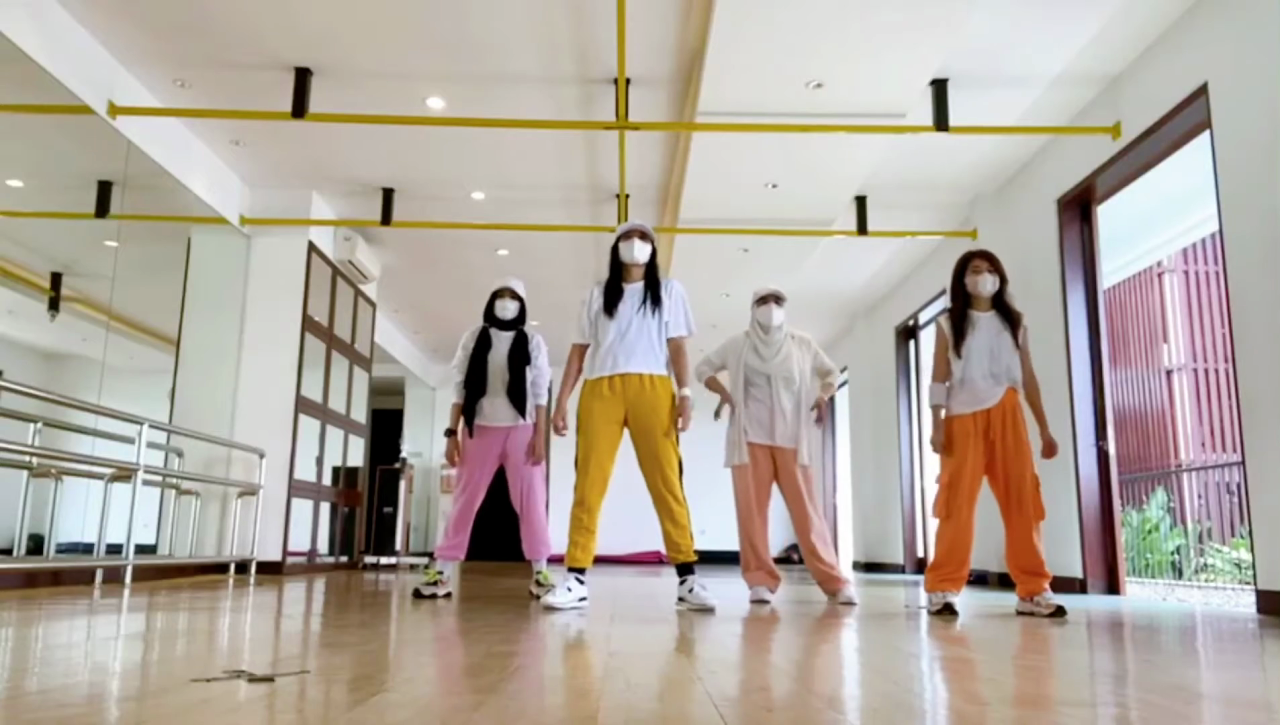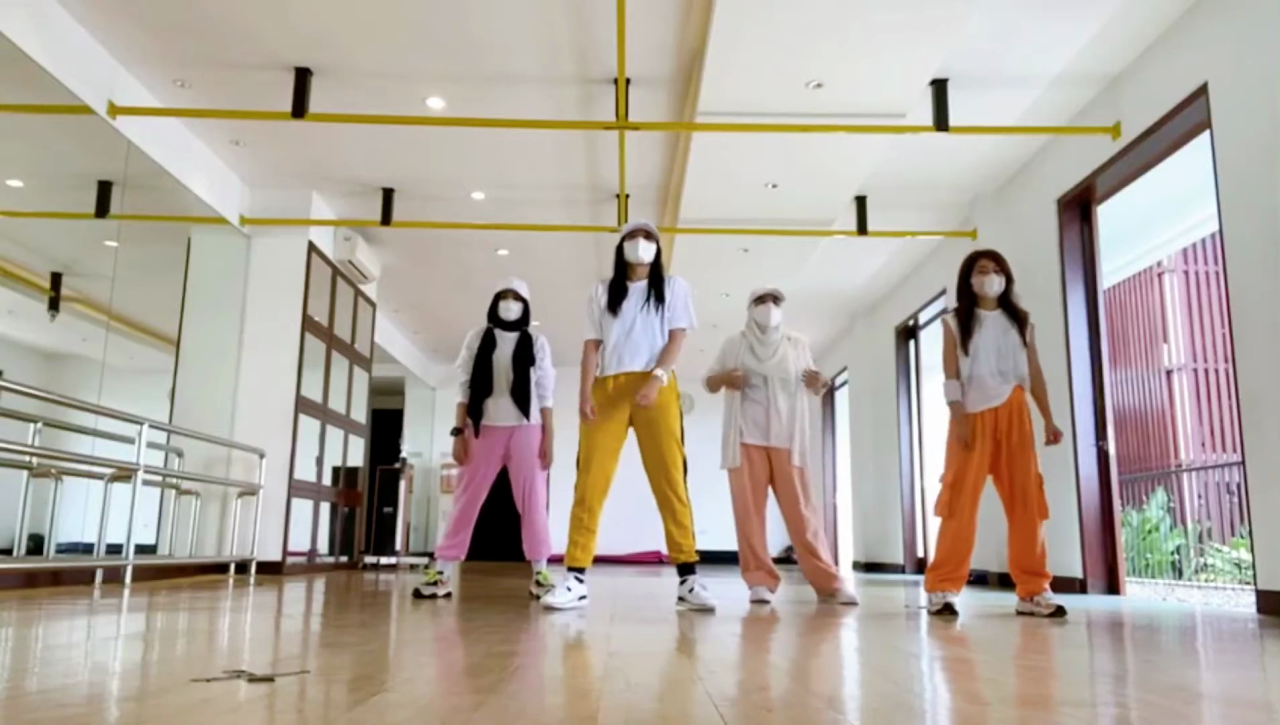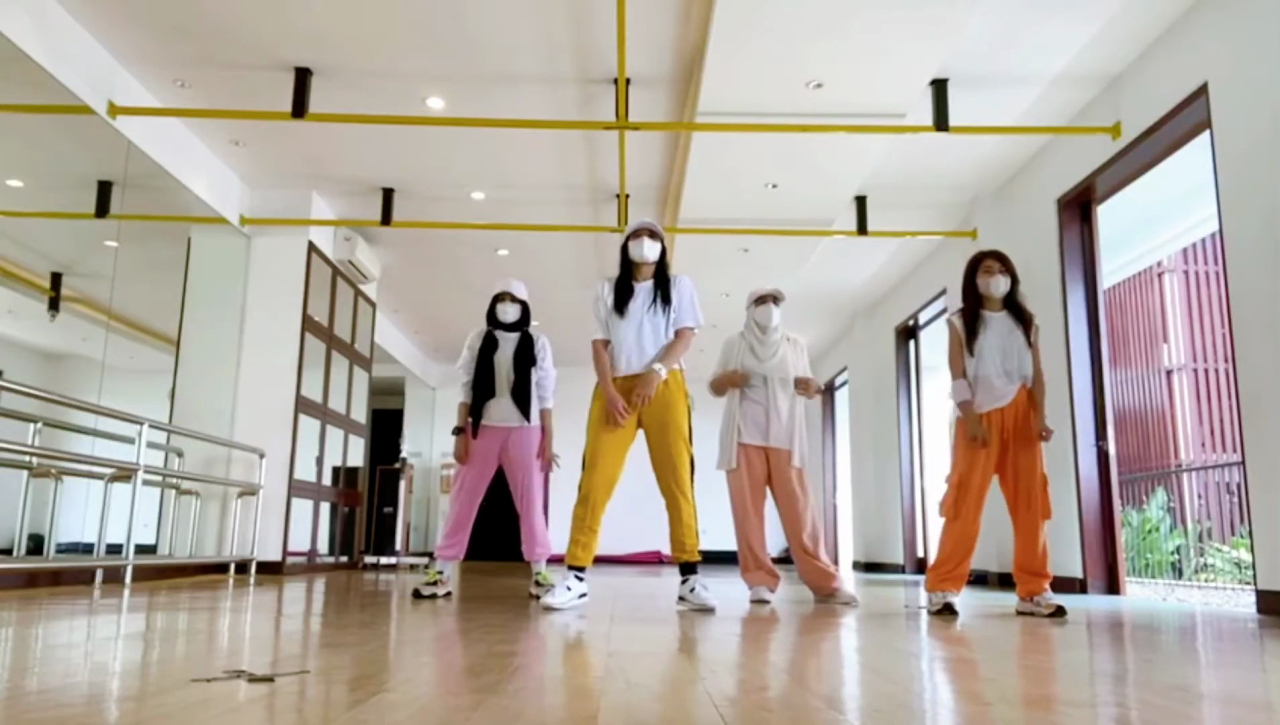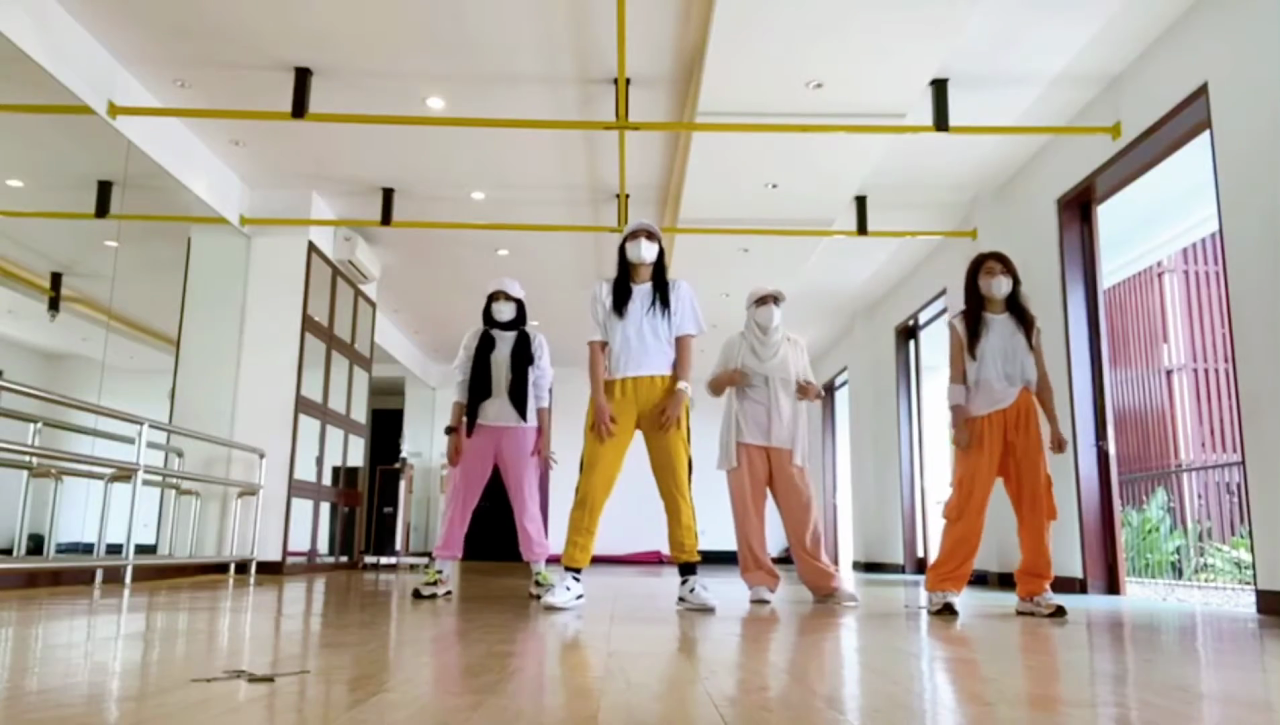
dt=0.2s
person 1, frame 1
left shoulder: (669, 290)
right shoulder: (598, 294)
left elbow: (677, 345)
right elbow: (580, 348)
left wrist: (684, 393)
right wrist: (561, 399)
left hip: (650, 389)
right hip: (600, 391)
left knee: (666, 480)
right knee: (589, 483)
left ankle: (687, 579)
right ankle: (576, 580)
person 1, frame 2
left shoulder: (673, 286)
right shoulder: (603, 292)
left elbow: (677, 338)
right elbow: (591, 345)
left wrist: (657, 376)
right wrist: (585, 391)
left hip: (657, 391)
right hip: (607, 390)
left knee: (670, 481)
right knee: (590, 481)
left ankle: (688, 579)
right ankle: (576, 579)
person 1, frame 3
left shoulder: (678, 286)
right shoulder: (608, 290)
left elbow: (684, 337)
right elbow: (600, 345)
left wrist: (656, 371)
right wrist: (609, 392)
left hip: (665, 388)
right hip: (615, 391)
left knee: (677, 481)
right knee: (596, 479)
left ankle: (689, 579)
right ankle: (576, 577)
person 1, frame 4
left shoulder: (677, 290)
right shoulder: (605, 292)
left elbow: (685, 344)
right elbow: (597, 348)
left wrist: (681, 391)
right wrist: (598, 399)
left hip: (663, 390)
right hip: (614, 392)
left knee: (676, 482)
right knee: (593, 482)
left ankle: (689, 579)
right ankle: (572, 578)
person 2, frame 1
left shoulder: (1014, 323)
right shoulder: (949, 324)
left elbow: (1027, 377)
right elbow: (939, 379)
left wrist: (1044, 426)
right wrist: (937, 425)
left hip: (1008, 415)
right hip: (965, 417)
left knee: (1022, 500)
right knee: (958, 502)
left ankle: (1033, 590)
right ankle: (942, 588)
person 2, frame 2
left shoulder: (1021, 322)
right shoulder: (955, 323)
left elbow: (1034, 374)
right elbow: (951, 376)
left wrist: (1048, 418)
right wrist: (961, 419)
left hip: (1015, 414)
right hip: (973, 415)
left knee: (1026, 499)
right knee: (962, 500)
left ankle: (1033, 590)
right ankle: (942, 588)
person 2, frame 3
left shoulder: (1025, 322)
right shoulder: (960, 323)
left elbow: (1036, 375)
right elbow: (958, 377)
left wrist: (1038, 416)
right wrist: (971, 418)
left hip: (1019, 416)
right hip: (978, 417)
left knee: (1030, 501)
right knee: (966, 501)
left ankle: (1033, 590)
right ankle: (943, 587)
person 2, frame 4
left shoulder: (1027, 325)
right shoulder: (962, 325)
left elbow: (1040, 378)
right elbow: (957, 379)
left wrist: (1053, 425)
right wrist: (960, 423)
left hip: (1022, 416)
right hip: (979, 419)
left knee: (1034, 502)
right knee: (969, 502)
left ankle: (1034, 590)
right ankle: (943, 587)
person 3, frame 1
left shoulder: (533, 342)
right shoulder: (474, 338)
left elbow: (540, 392)
right elbow: (461, 388)
left wrist: (539, 434)
right wrist: (452, 432)
left hip: (521, 428)
right hip: (480, 428)
left knee: (531, 500)
right knee: (465, 498)
left ankle: (540, 572)
right ankle: (442, 572)
person 3, frame 2
left shoulder: (536, 342)
right shoulder: (478, 338)
left elbow: (545, 393)
right elbow: (465, 387)
left wrist: (548, 437)
right wrist: (459, 431)
left hip: (526, 428)
right hip: (483, 428)
left knee: (533, 500)
right knee: (467, 498)
left ankle: (540, 572)
right ankle: (442, 572)
person 3, frame 3
left shoulder: (537, 343)
right shoulder: (479, 340)
left elbow: (545, 395)
right elbow: (467, 388)
left wrist: (548, 438)
right wrist: (460, 430)
left hip: (523, 430)
right hip: (483, 428)
left knee: (530, 501)
right knee: (464, 497)
left ankle: (539, 572)
right ankle: (442, 571)
person 3, frame 4
left shoulder: (534, 342)
right shoulder: (475, 339)
left elbow: (542, 392)
right elbow: (462, 387)
left wrist: (544, 436)
right wrist: (453, 430)
left hip: (519, 429)
right hip: (477, 428)
left knee: (526, 500)
right knee: (460, 497)
left ankle: (539, 572)
right ankle: (441, 572)
person 4, frame 1
left shoulder: (801, 343)
right shoulder: (738, 344)
left elbow: (831, 371)
right elbow: (704, 368)
left wrist: (825, 396)
right wrist: (721, 391)
left hip: (791, 439)
right hip: (749, 438)
left knee: (805, 509)
right knee: (751, 509)
left ankle: (834, 580)
right ankle: (760, 580)
person 4, frame 2
left shoulder: (797, 344)
right shoulder: (735, 343)
left elbow: (811, 386)
right elbow: (709, 383)
left wrist: (820, 384)
right wrist: (722, 378)
left hip: (786, 440)
right hip: (746, 438)
left knee: (800, 510)
right knee: (749, 509)
left ankle: (828, 581)
right ankle: (759, 580)
person 4, frame 3
left shoulder: (795, 346)
right shoulder: (735, 344)
left elbow: (807, 386)
right elbow: (715, 388)
left wrist: (814, 389)
right wrist: (726, 380)
left hip: (785, 440)
right hip: (745, 439)
left knee: (798, 511)
right knee: (748, 510)
left ankle: (825, 581)
right ankle: (759, 580)
person 4, frame 4
left shoulder: (795, 346)
right shoulder: (735, 344)
left elbow: (808, 387)
right elbow: (713, 389)
left wrist: (815, 391)
right wrist: (724, 379)
left hip: (786, 441)
right hip: (745, 439)
left knee: (801, 508)
right knee: (749, 510)
left ankle: (824, 582)
right ankle: (760, 580)
